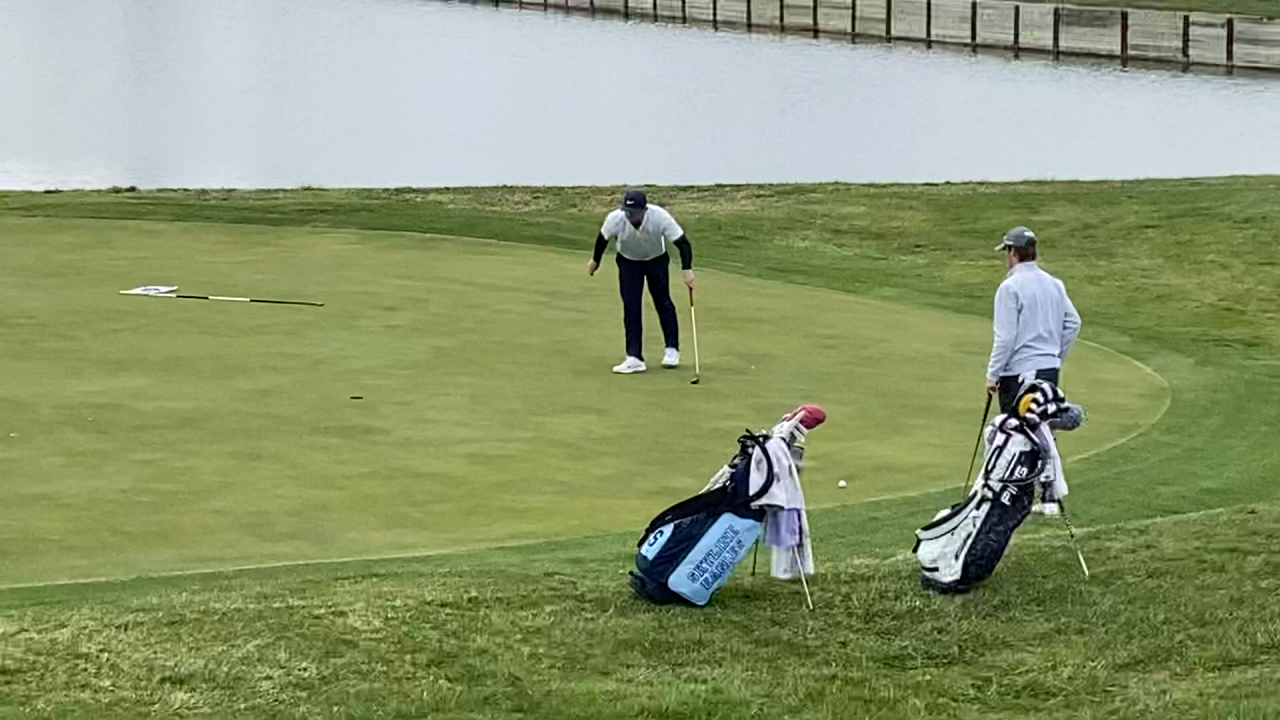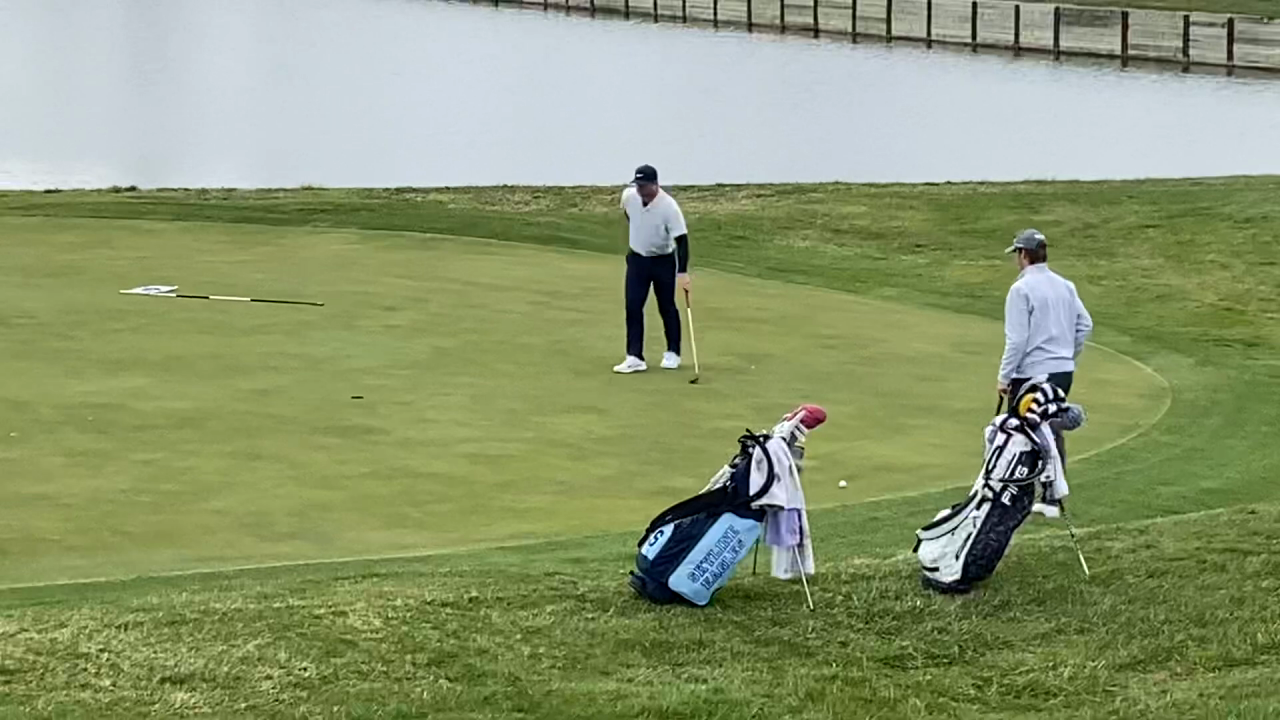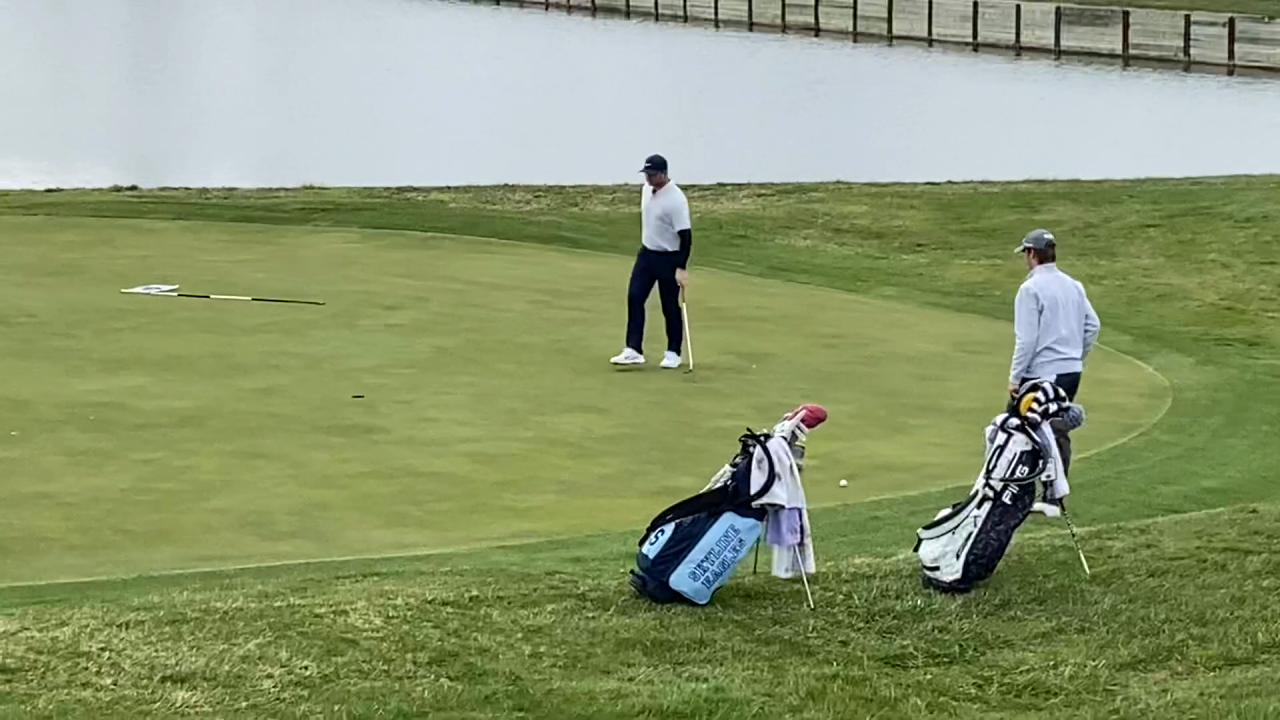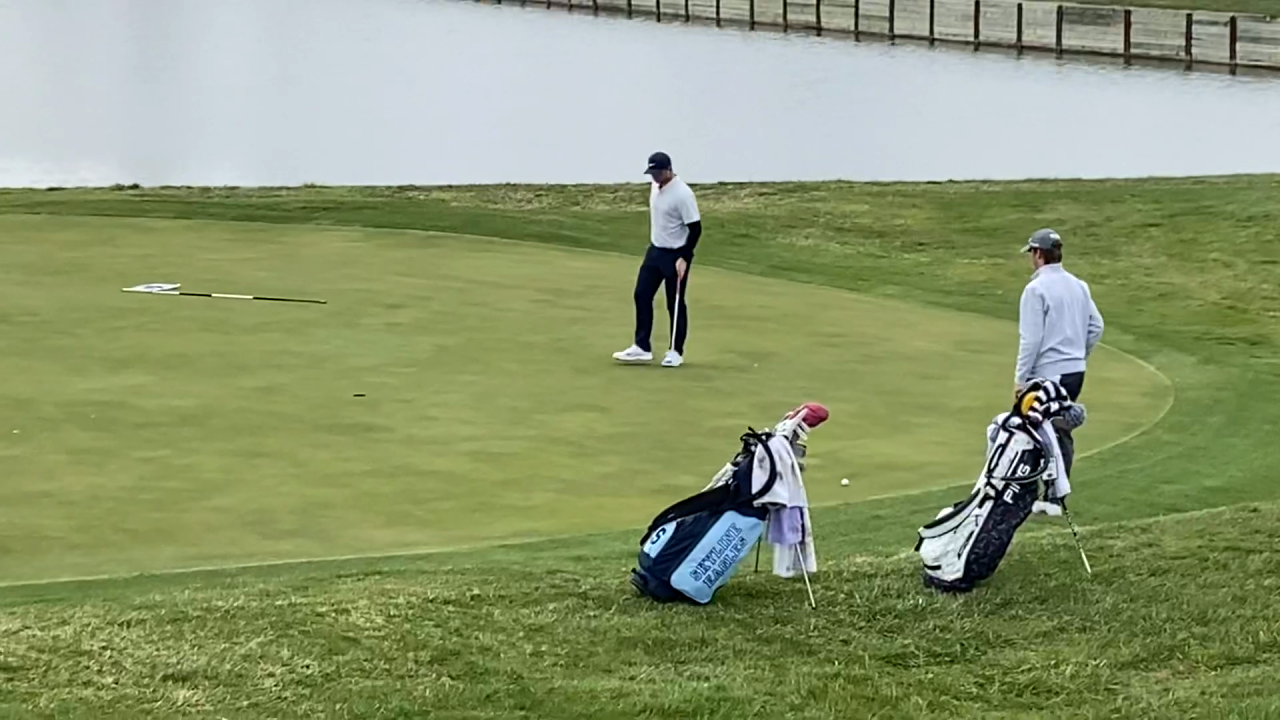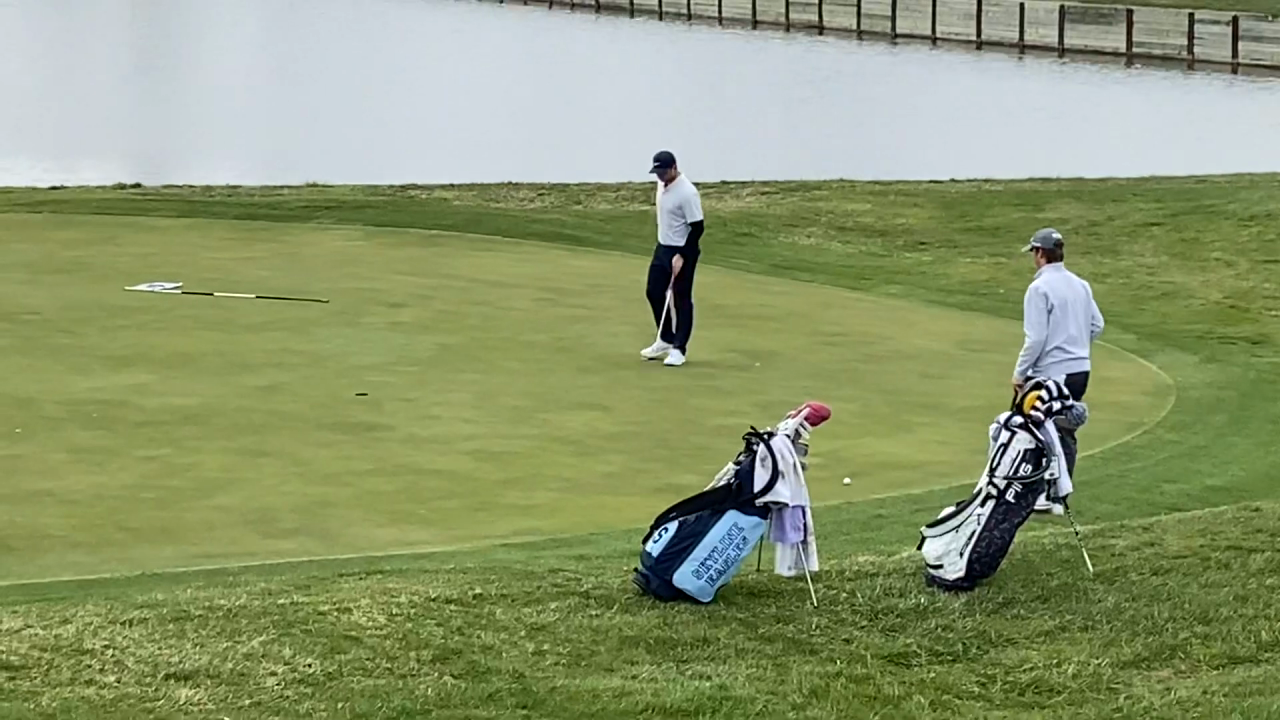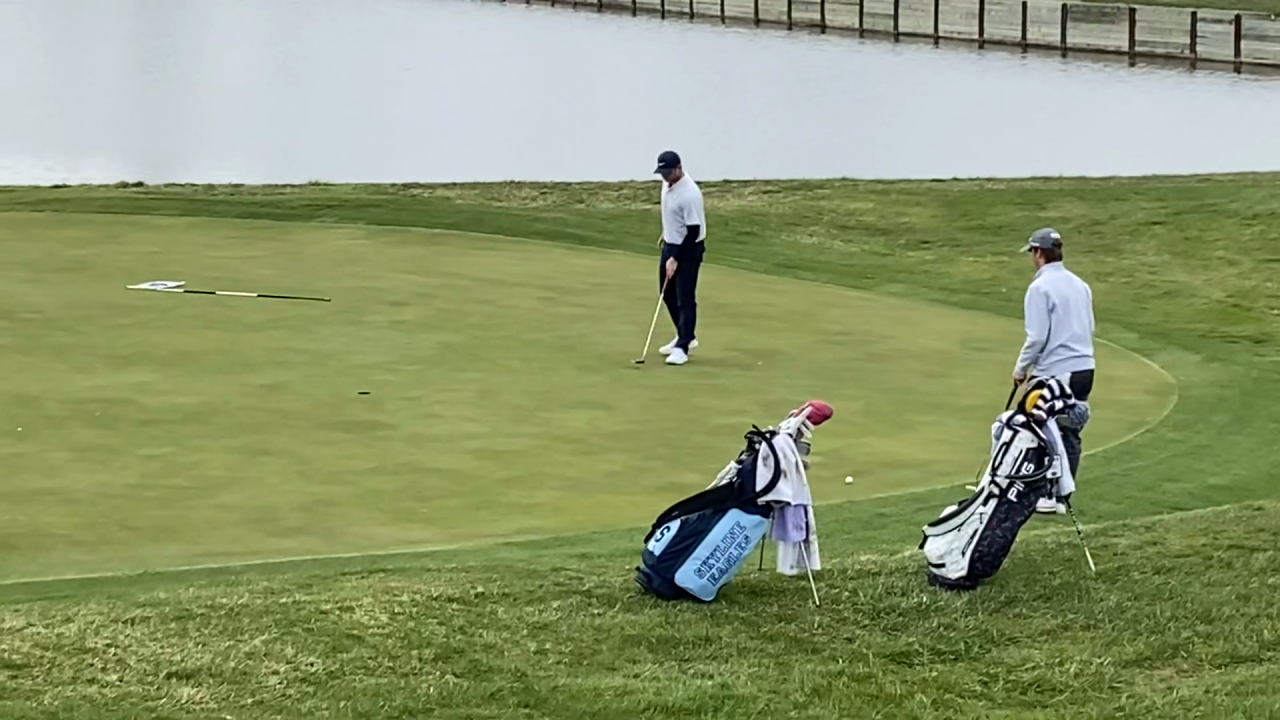
dt=0.2s
person 1, frame 1
left shoulder: (1010, 286)
right shoulder: (1054, 284)
left elbow: (1005, 338)
right elbow: (1073, 323)
left wrist: (992, 374)
left hip: (1020, 373)
right hip: (1049, 370)
person 1, frame 2
left shoulder: (1021, 288)
right shoulder: (1065, 286)
left elbow: (1016, 339)
right elbow: (1085, 325)
left wrist: (1004, 376)
left hip: (1032, 375)
right hip: (1063, 372)
right knee: (1052, 431)
person 1, frame 3
left shoulder: (1031, 288)
right shoulder: (1073, 285)
left elbow: (1026, 339)
right elbow: (1092, 326)
left wrist: (1015, 377)
left hip: (1041, 375)
right hip: (1071, 372)
right knee: (1058, 433)
person 1, frame 4
left shoulder: (1036, 289)
right shoulder: (1079, 286)
left elbow: (1031, 340)
right elbow: (1096, 326)
left wrist: (1020, 378)
left hip: (1045, 375)
right hip: (1074, 372)
right knee: (1061, 433)
person 1, frame 5
left shoulder: (1039, 288)
right shoulder: (1081, 285)
left elbow: (1036, 338)
right elbow: (1096, 325)
left wrist: (1020, 372)
left hip: (1050, 373)
right hip: (1079, 370)
right knee: (1065, 434)
left ankle: (1045, 496)
person 1, frame 6
left shoulder: (1040, 287)
right shoulder: (1079, 284)
left elbow: (1037, 336)
right elbow: (1089, 327)
left wrist: (1022, 367)
left hip: (1054, 373)
right hip: (1083, 369)
right knee: (1069, 434)
left ankle: (1047, 496)
right ankle: (1060, 497)
person 2, frame 1
left shoulder: (660, 217)
right shoulder: (615, 219)
left elbow: (683, 243)
right elbow: (603, 238)
left wrist: (687, 269)
right wrist: (595, 260)
left hip: (656, 261)
right hip: (628, 262)
left knee: (663, 304)
right knee: (631, 308)
left ankle: (672, 349)
right ankle: (634, 358)
person 2, frame 2
left shoulder: (668, 206)
right shoulder: (628, 196)
left elbow: (681, 241)
left wrist: (682, 272)
left hip: (663, 261)
right hip: (637, 259)
left knee: (667, 307)
right knee: (633, 306)
left ankle: (673, 352)
right ankle: (635, 357)
person 2, frame 3
left shoulder: (676, 199)
right shoulder: (647, 189)
left elbow: (685, 237)
left wrist: (682, 269)
left hip: (669, 258)
right hip: (647, 253)
left knee: (670, 306)
right knee: (635, 298)
left ankle: (674, 352)
right ankle: (634, 350)
person 2, frame 4
left shoulder: (682, 194)
right shoulder: (656, 187)
left elbow: (696, 229)
left wrist: (684, 258)
left hip: (676, 255)
right hip: (655, 250)
left knee: (674, 302)
right knee: (642, 295)
left ankle: (676, 351)
right ankle: (642, 348)
person 2, frame 5
left shoulder: (687, 192)
right shoulder: (662, 184)
left elbow: (697, 228)
left wrist: (681, 255)
left hip: (683, 252)
right hip: (663, 248)
left knee: (681, 301)
right knee: (654, 293)
left ankle: (678, 349)
right ankle: (667, 340)
person 2, frame 6
left shoulder: (690, 193)
right shoulder: (668, 183)
left elbow: (693, 231)
left wrist: (676, 259)
left hip: (688, 250)
right hip: (671, 246)
left knee: (685, 298)
right knee: (668, 294)
left ankle: (682, 347)
right ankle: (686, 337)
